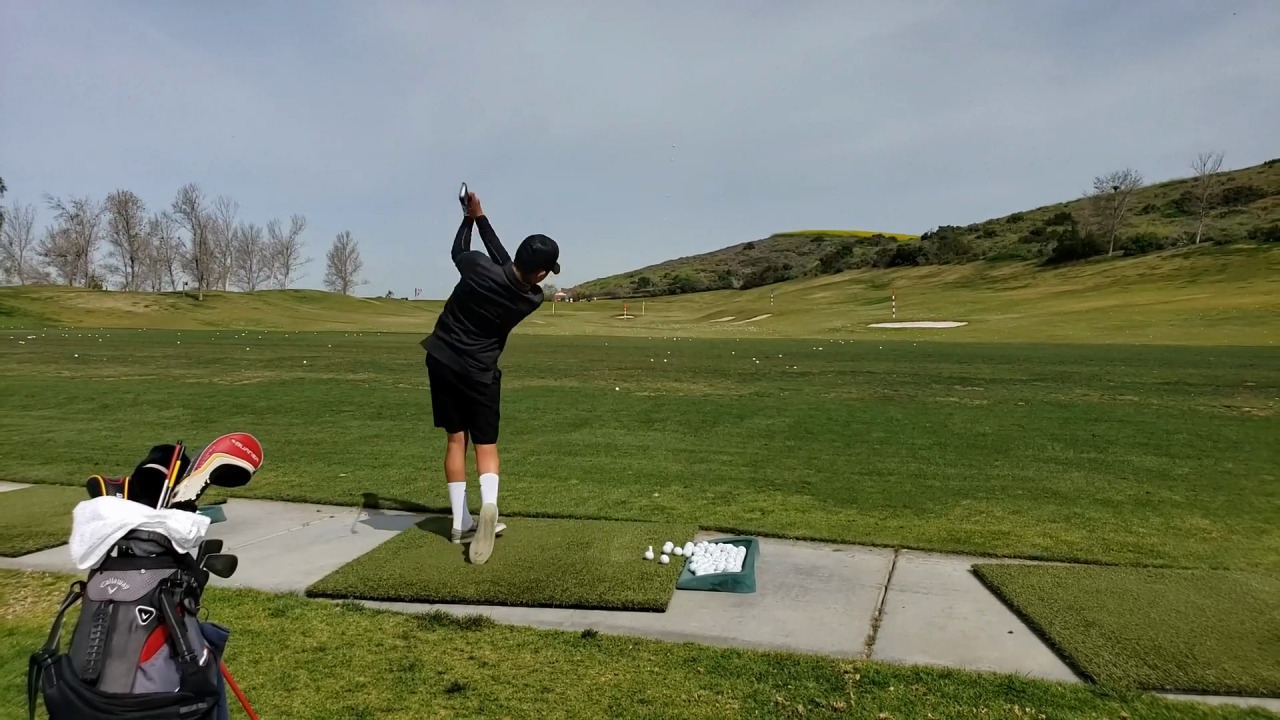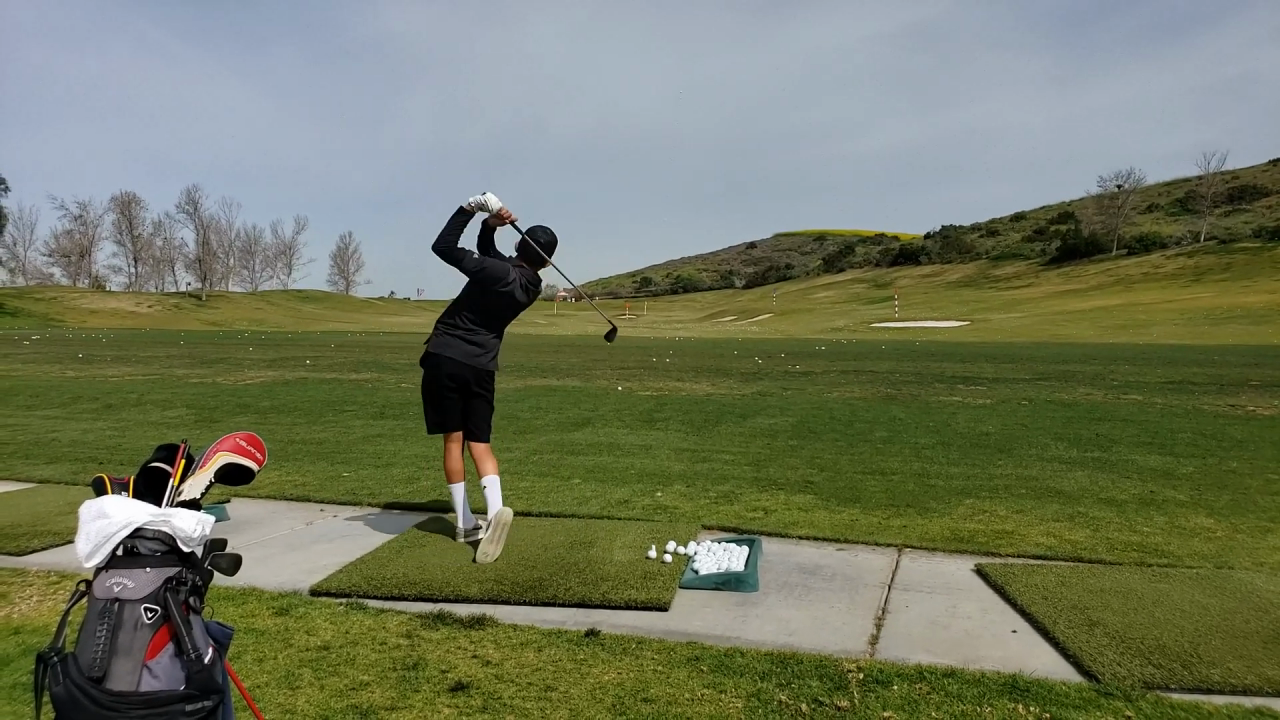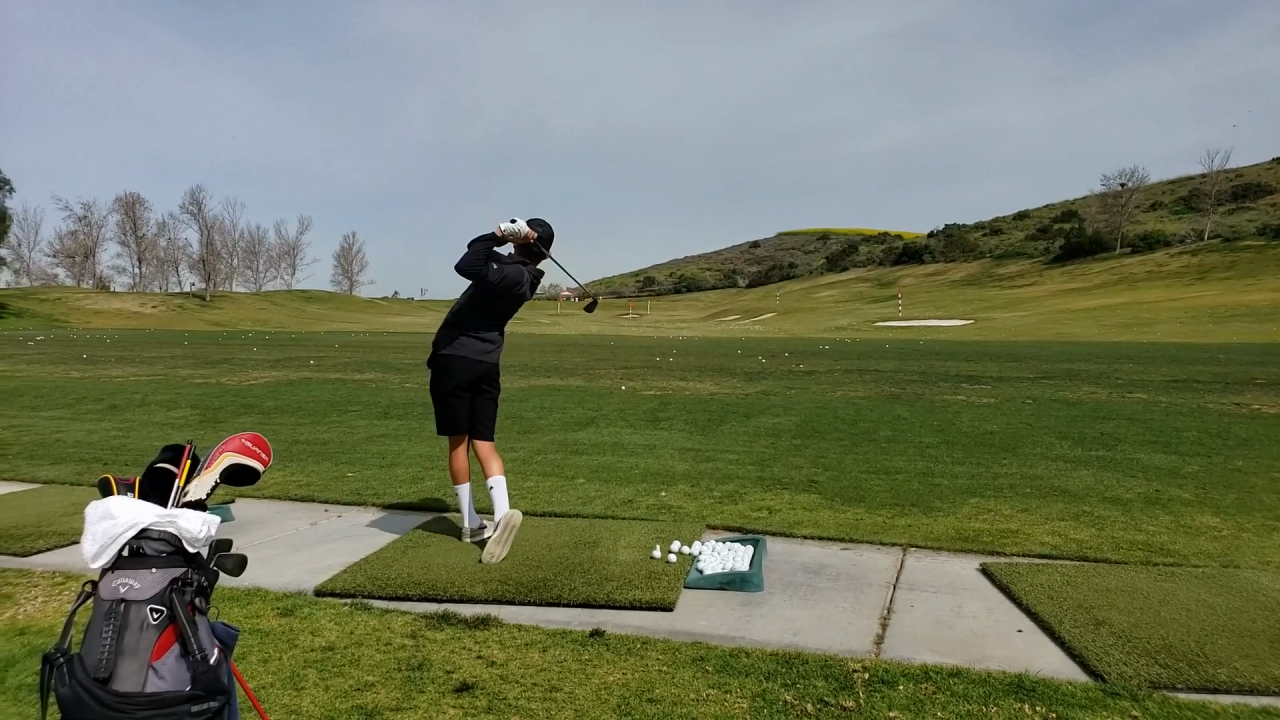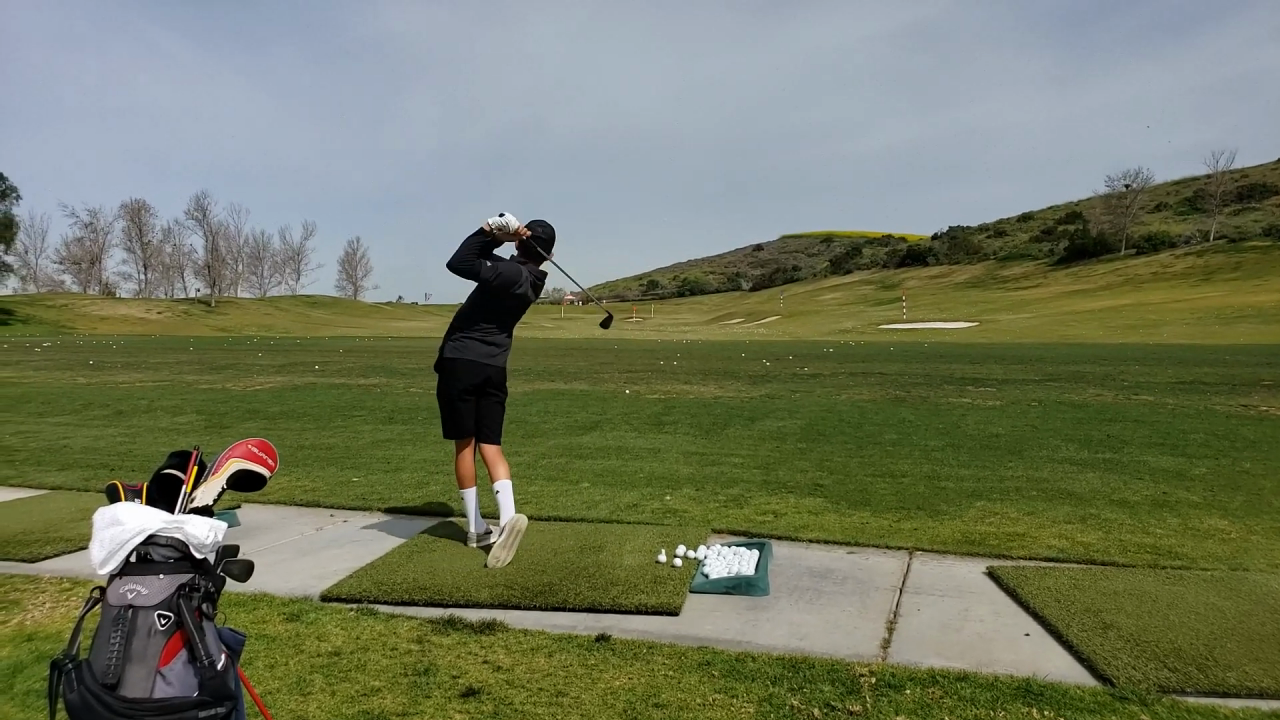
dt=0.2s
person 1, frame 1
left shoulder: (480, 272)
right shoulder: (533, 299)
left elbow: (459, 249)
left wrist: (472, 215)
right wrist: (482, 219)
left hip: (442, 359)
right hip: (479, 373)
left knee: (456, 439)
right knee: (485, 445)
left ankle: (461, 523)
right ankle: (487, 507)
person 1, frame 2
left shoulder: (499, 273)
right shoulder: (531, 288)
left elbow: (444, 247)
right elbow: (486, 249)
left wrist: (471, 208)
right wrist: (491, 221)
left hip: (444, 358)
right hip: (481, 366)
left knee: (453, 438)
right knee: (479, 441)
left ankle: (465, 522)
right ankle: (494, 510)
person 1, frame 3
left shoulder: (513, 273)
right shoulder: (527, 275)
left elbow: (466, 266)
right elbow: (479, 252)
left wrist: (501, 234)
right wrist: (504, 235)
left hip: (454, 358)
right hip: (486, 363)
left knee: (459, 441)
right knee: (483, 442)
left ankle: (471, 524)
right ankle: (502, 513)
person 1, frame 4
left shoulder: (514, 271)
left wrist: (491, 230)
left hip: (483, 367)
left knee: (482, 442)
right knee: (489, 448)
left ankle: (478, 529)
right ankle: (508, 519)
